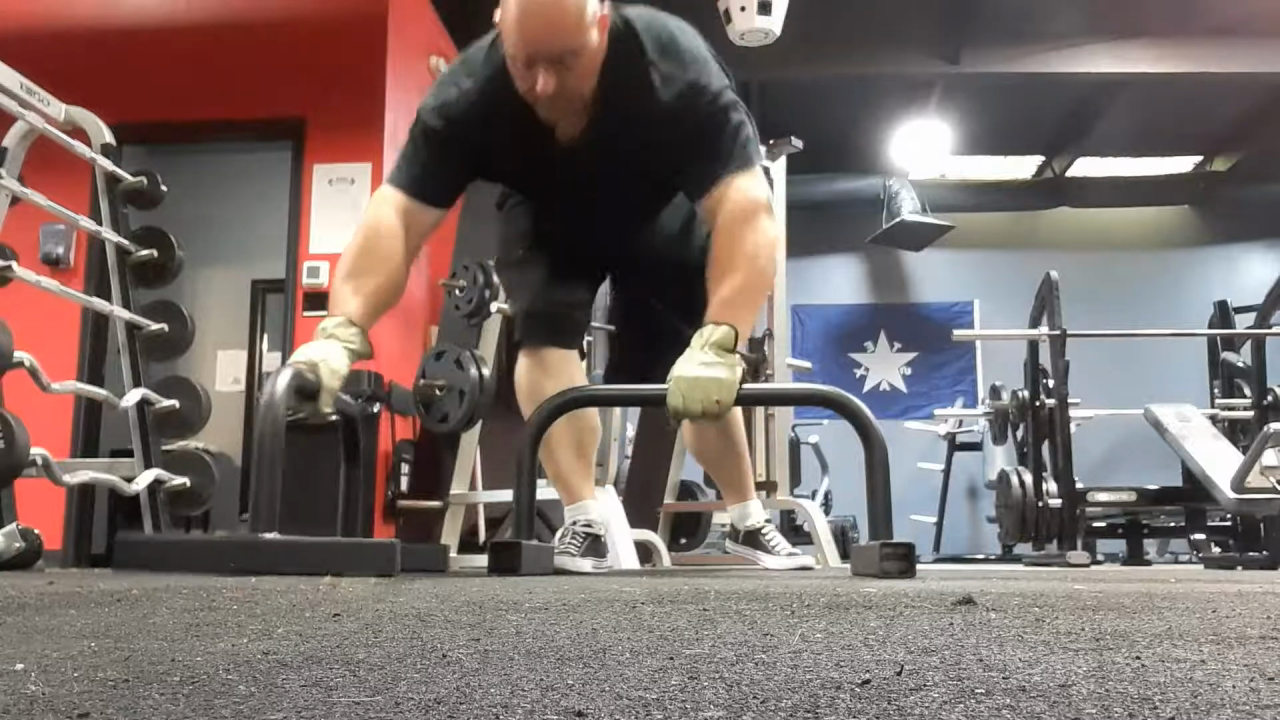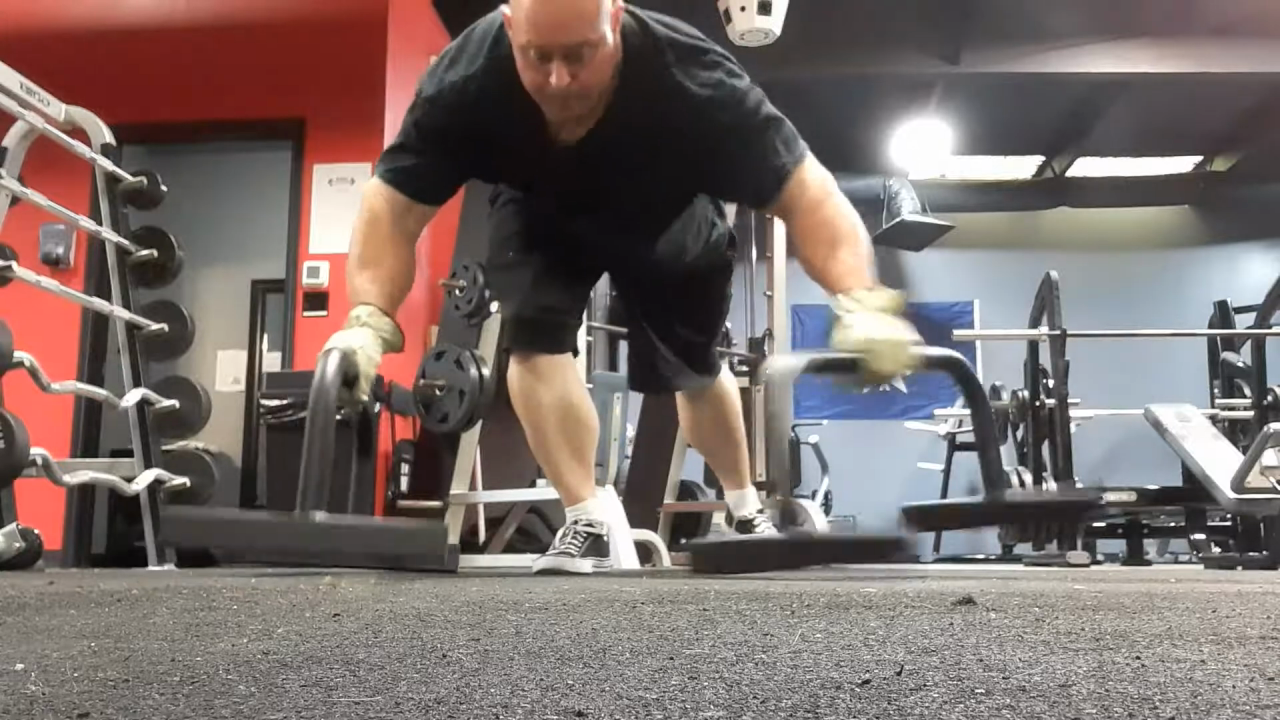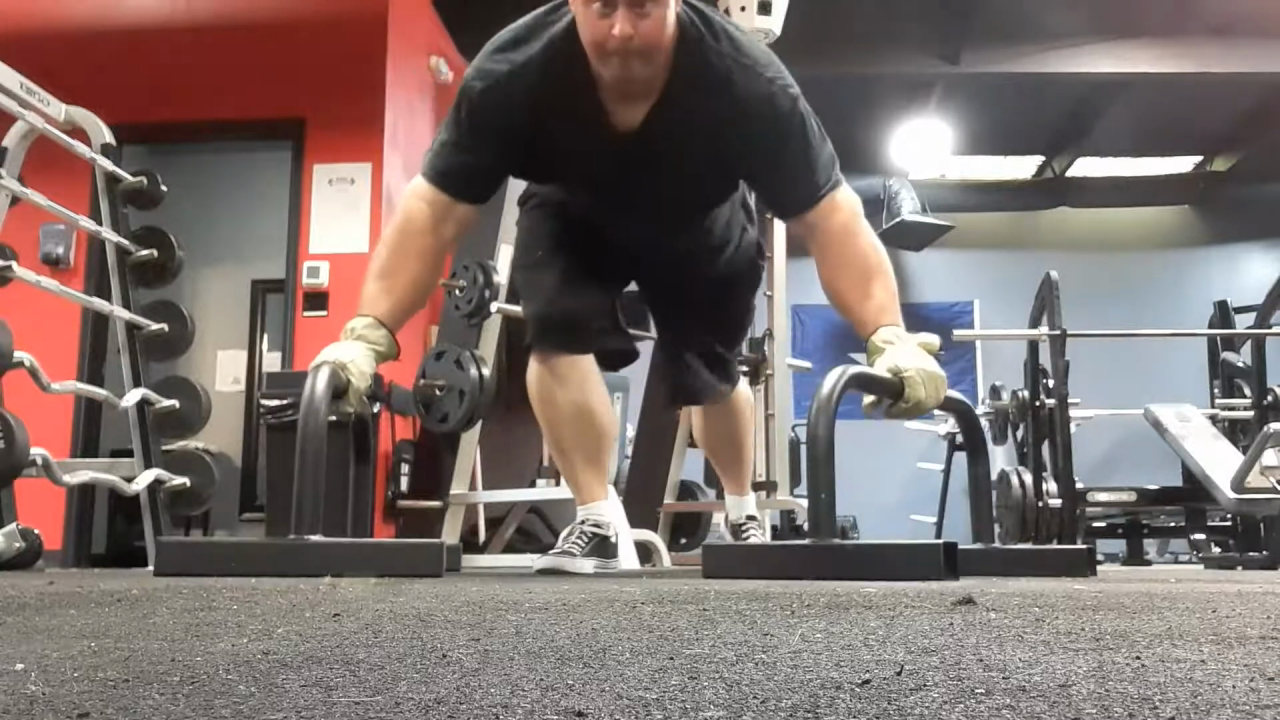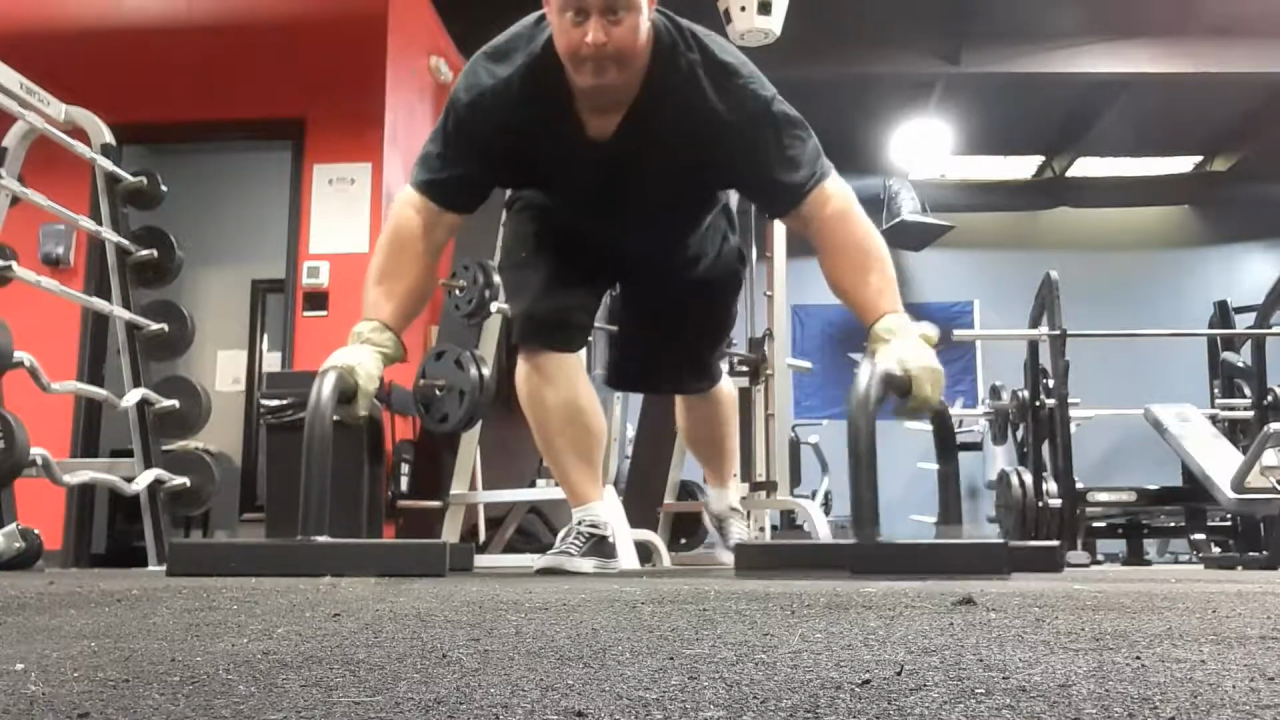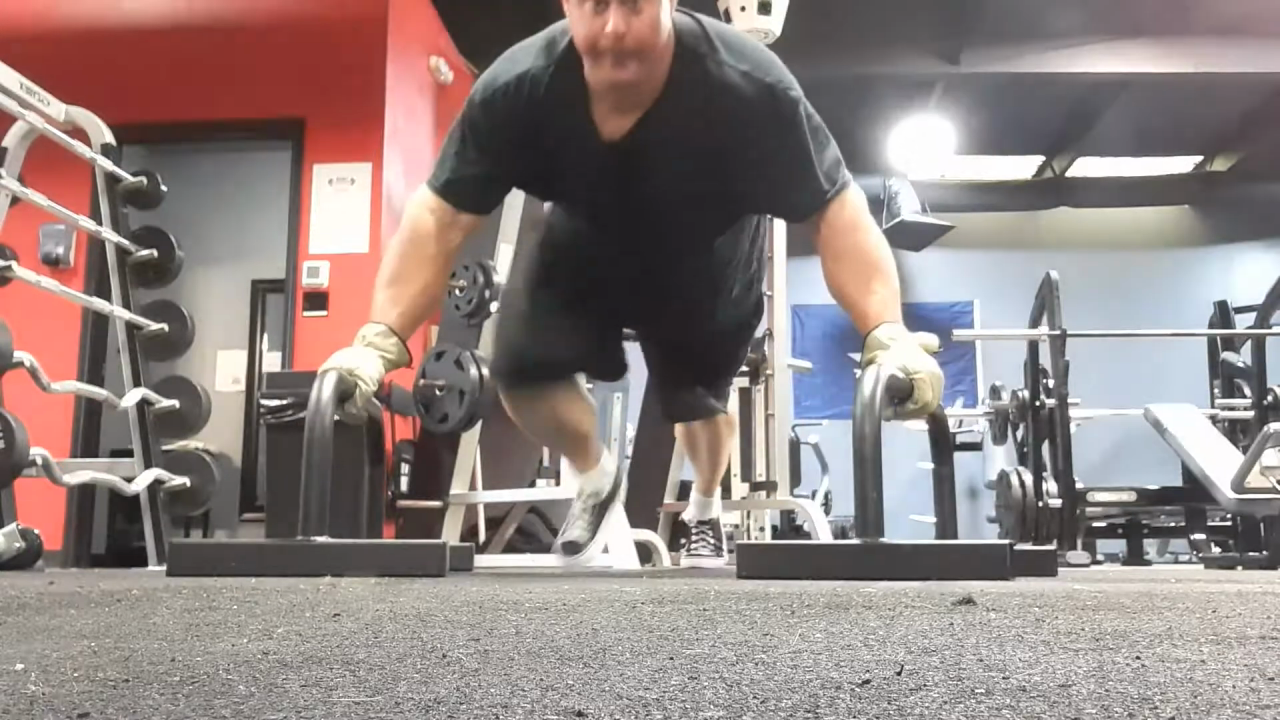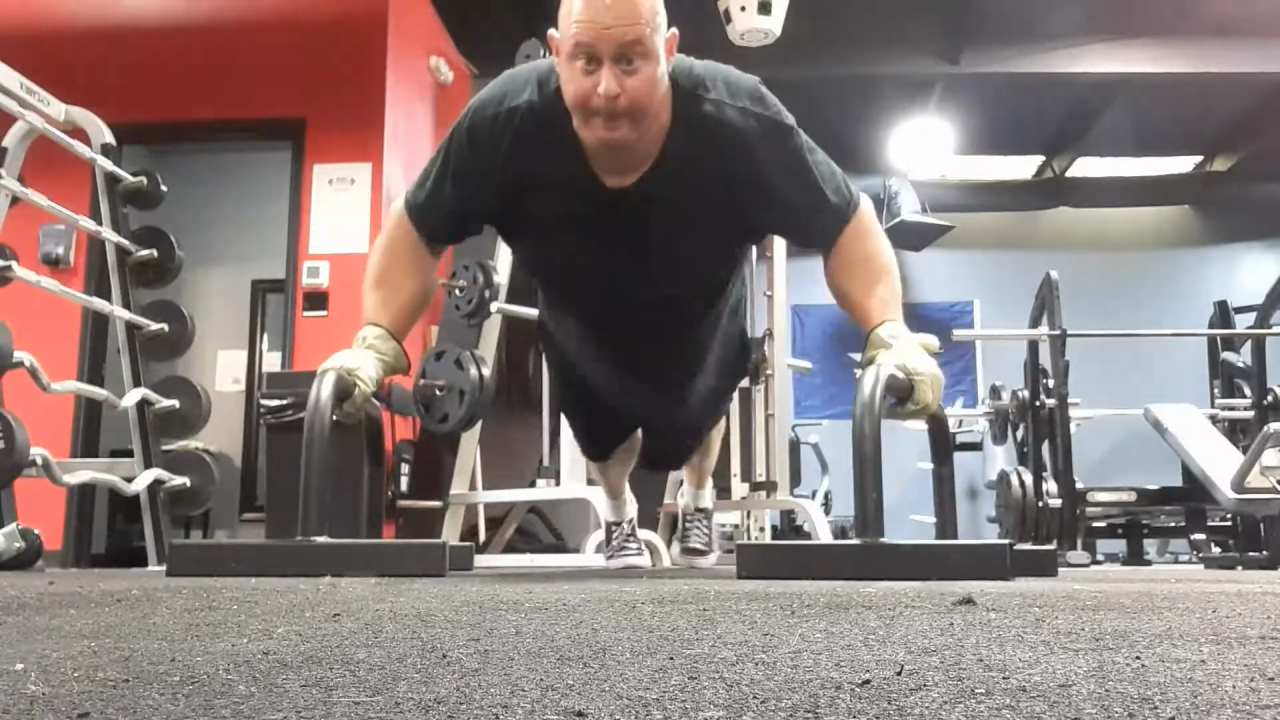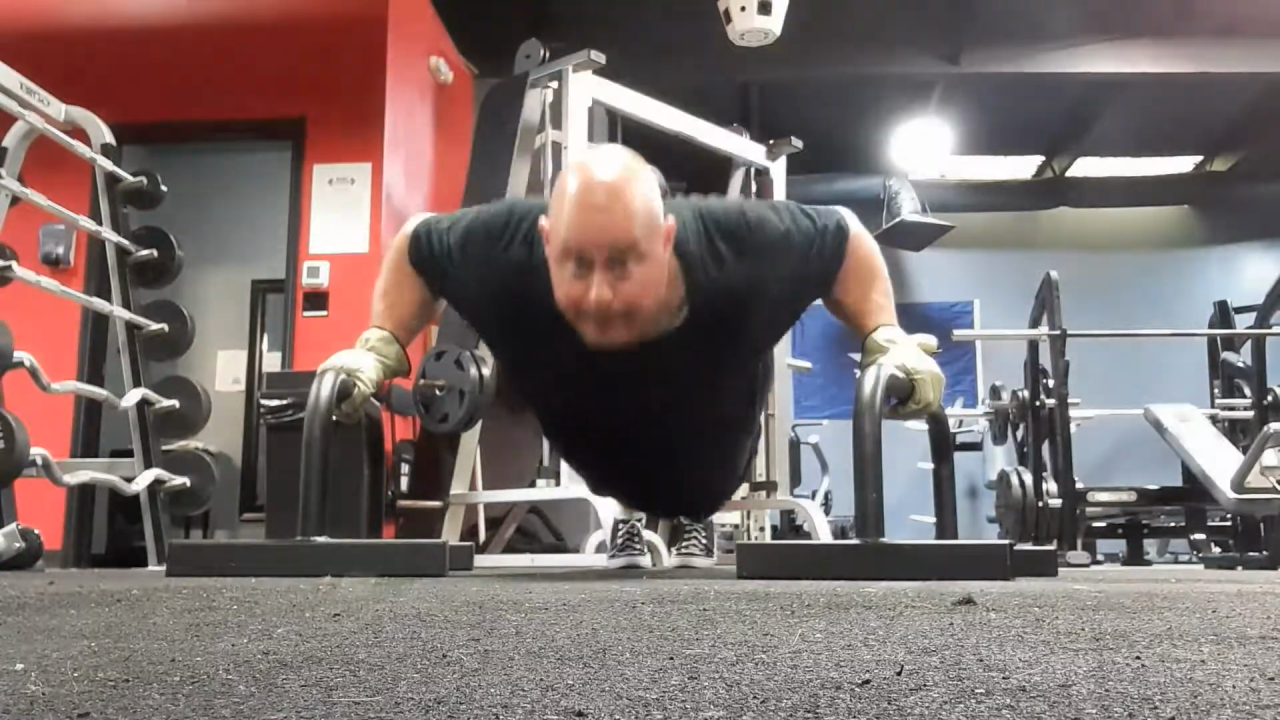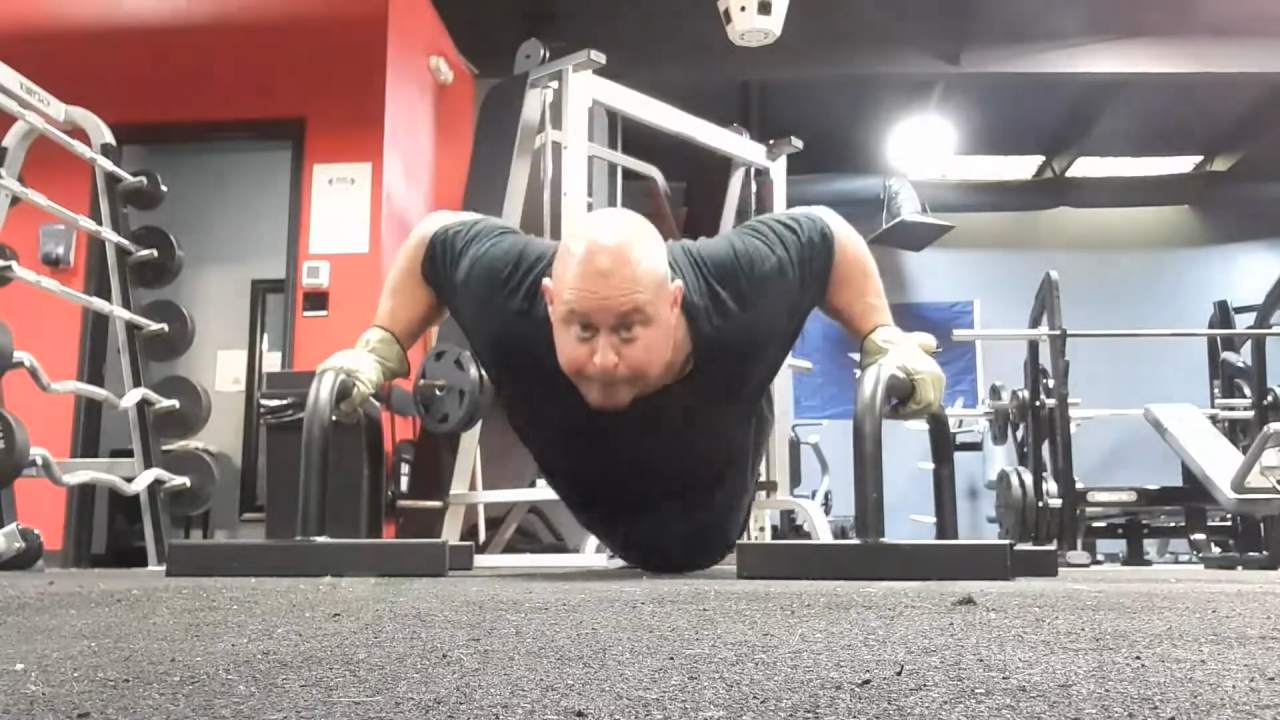
dt=0.4s
person 1, frame 1
left shoulder: (677, 74)
right shoulder: (468, 95)
left elbow: (747, 207)
right elbow: (400, 216)
left wrist: (718, 344)
right wrist: (342, 334)
left hip: (664, 220)
right hip: (549, 217)
left knee: (703, 381)
right knee: (545, 335)
left ankle: (749, 521)
right ankle: (584, 524)
person 1, frame 2
left shoulder: (692, 78)
right shoulder: (466, 81)
left elbow: (804, 191)
right elbow: (393, 207)
left wrist: (864, 303)
right wrist: (369, 322)
left hip: (672, 222)
right hip: (543, 217)
left knee: (694, 367)
right knee: (534, 338)
left ankle: (747, 512)
right ankle: (587, 524)
person 1, frame 3
left shoulder: (743, 77)
right shoulder: (515, 68)
left elbow: (827, 218)
right elbow: (434, 210)
left wrist: (890, 338)
right wrist: (369, 335)
left hip: (701, 229)
right hip: (574, 218)
left knee: (714, 374)
right knee: (557, 337)
left ankle: (742, 513)
right ankle: (595, 523)
person 1, frame 4
left shoulder: (718, 81)
right shoulder: (499, 80)
left elbow: (822, 205)
right elbow: (423, 215)
left wrist: (892, 328)
right wrist: (373, 338)
left hip: (682, 231)
right hip: (558, 224)
left knee: (695, 371)
right knee: (544, 337)
left ankle: (725, 504)
right ankle: (590, 524)
person 1, frame 5
left shoulder: (743, 80)
right shoulder: (518, 84)
left elbow: (835, 211)
right elbow: (441, 218)
left wrist: (889, 336)
right wrist: (379, 341)
left hip: (707, 254)
right hip: (589, 243)
left knee: (700, 396)
right knee: (524, 371)
left ankle: (704, 513)
right ankle: (595, 476)
person 1, frame 6
left shoulder: (739, 118)
right shoulder: (503, 118)
left elbow: (845, 223)
right elbow: (417, 229)
left wrist: (891, 336)
right wrist: (375, 344)
left hip: (695, 323)
right hip: (582, 329)
left knee: (690, 423)
right knee: (602, 436)
left ankle: (695, 505)
right ankle: (620, 517)
person 1, frame 7
left shoulder: (740, 251)
right shoulder: (503, 255)
left elbow: (843, 240)
right elbow: (417, 247)
left wrist: (889, 341)
right wrist: (378, 349)
right hip: (599, 447)
left ankle: (694, 521)
right ankle: (628, 520)
person 1, frame 8
left shoulder: (738, 293)
right shoulder: (509, 293)
left elbow: (825, 233)
right elbow: (436, 236)
left wrist: (885, 341)
right wrist: (379, 348)
